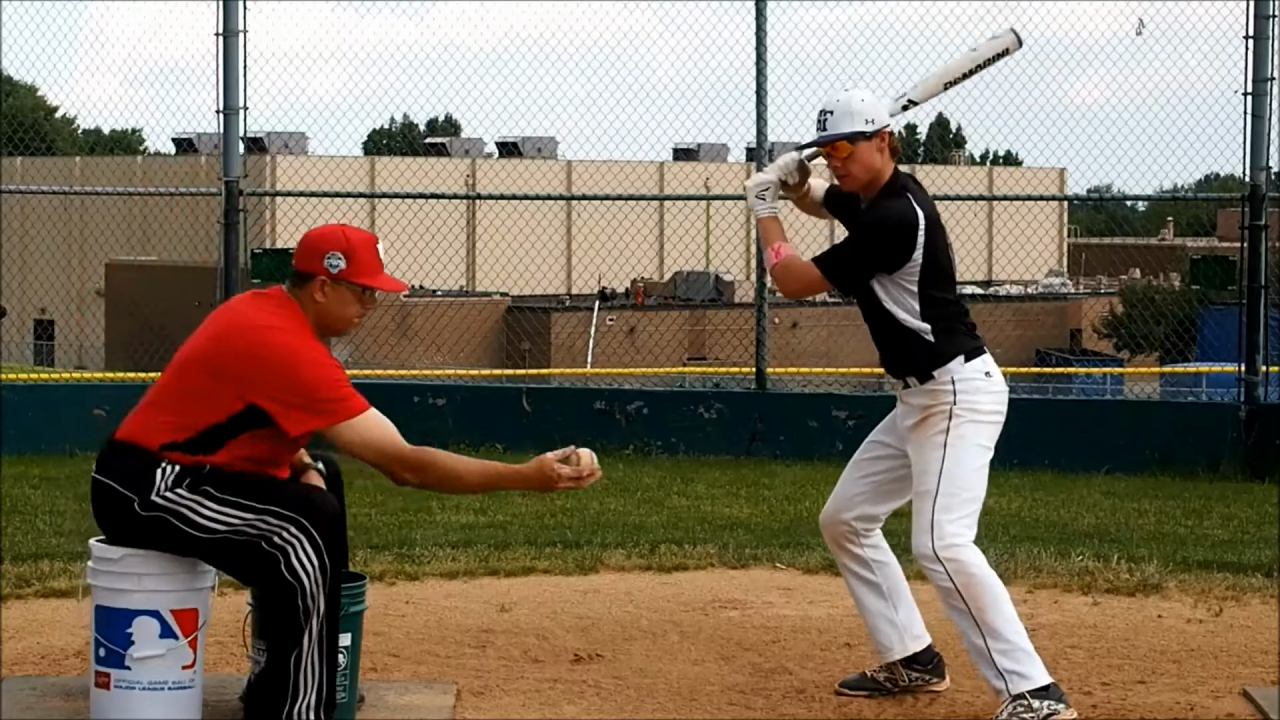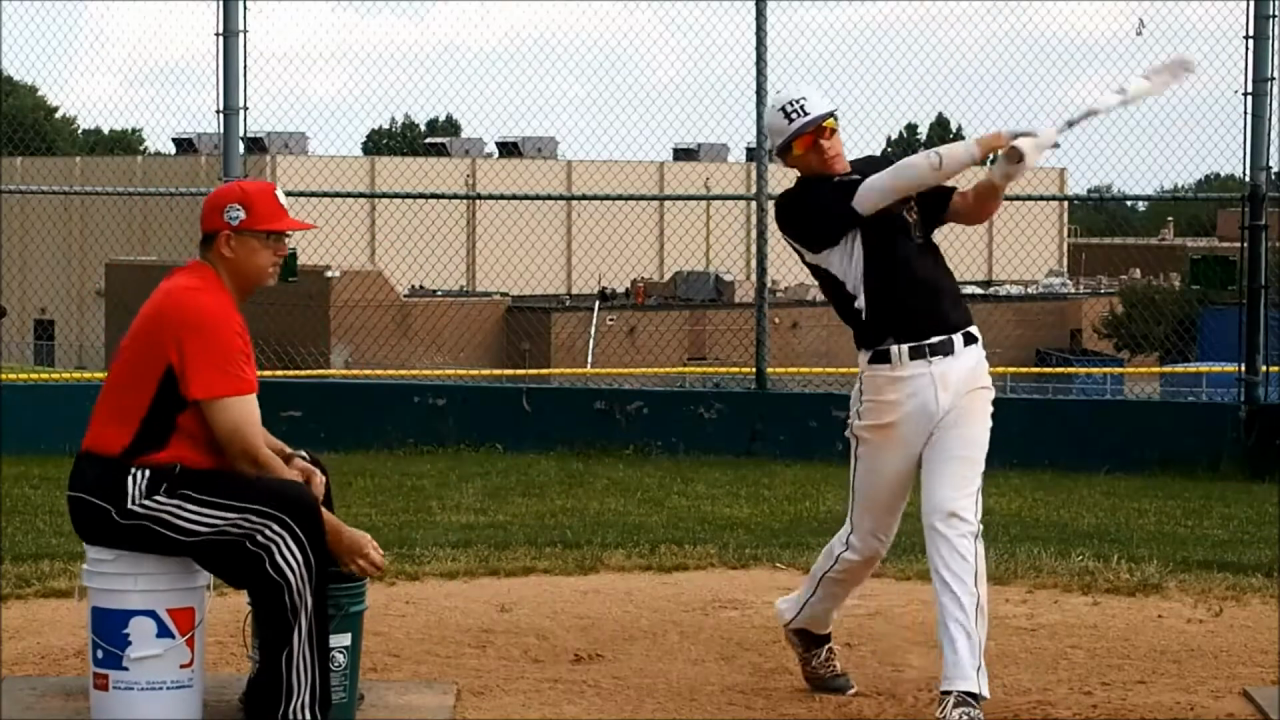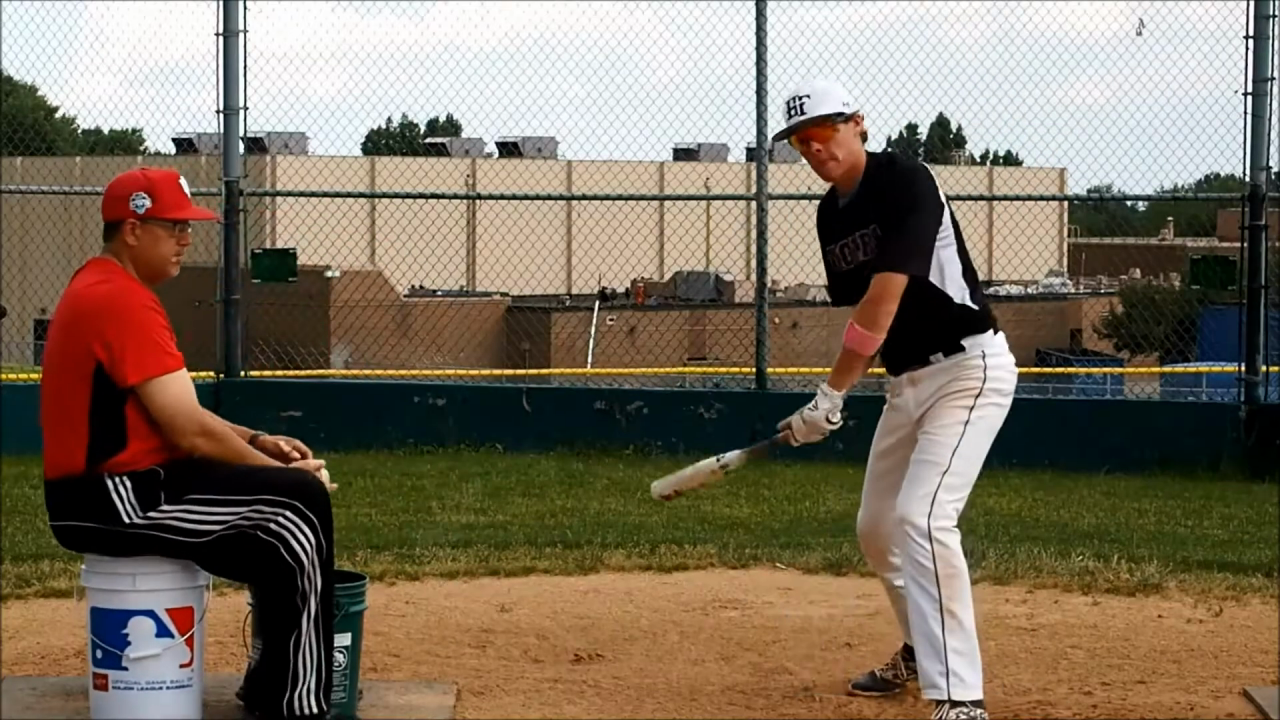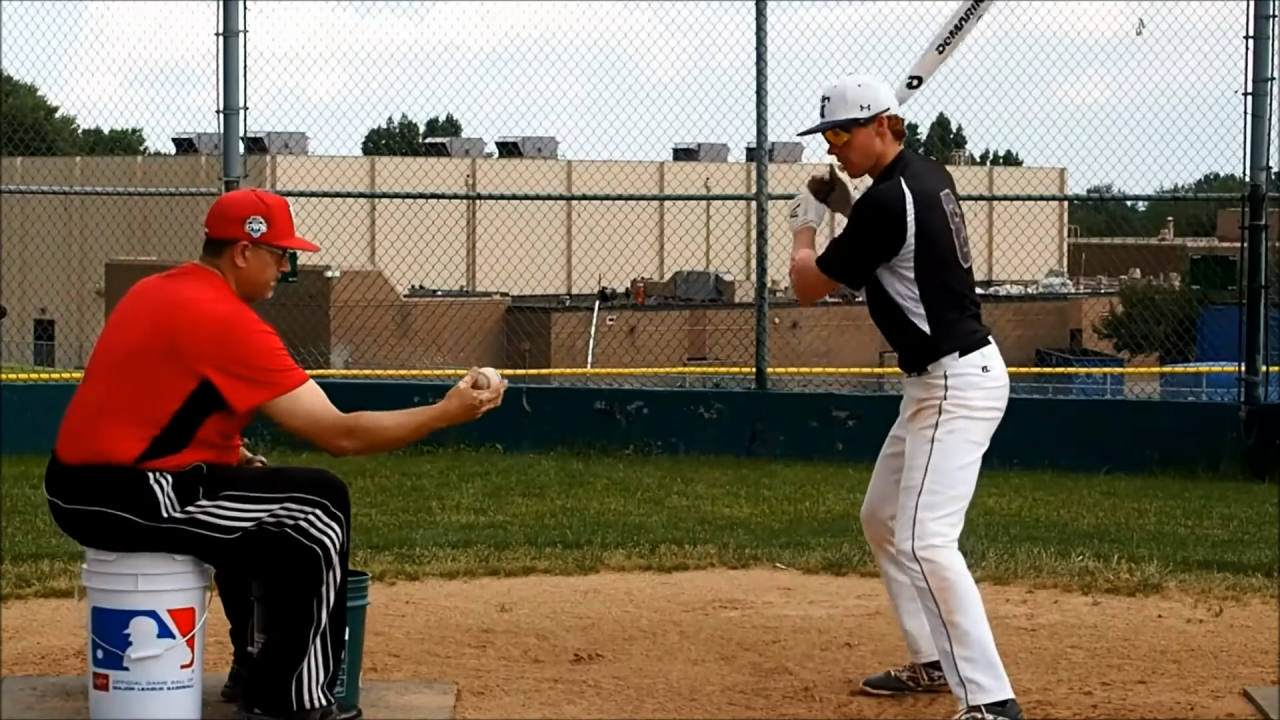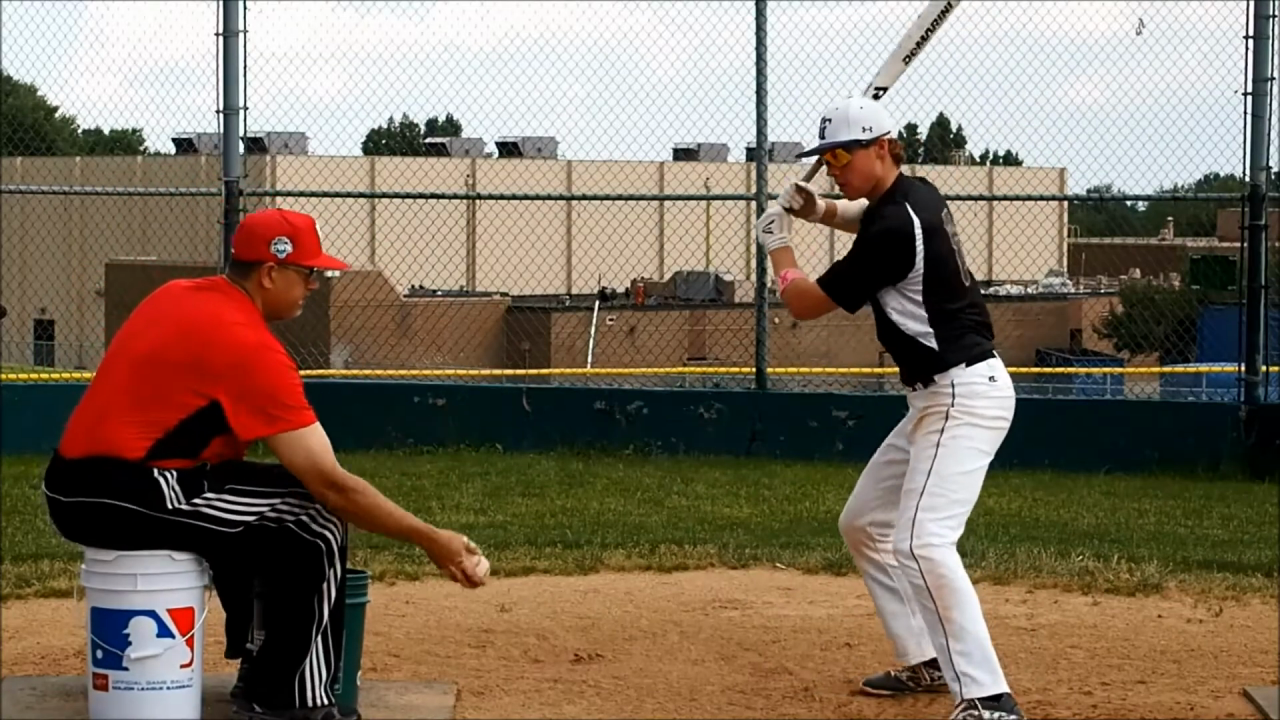
dt=1s
person 1, frame 1
left shoulder: (896, 217)
right shoulder: (872, 197)
left elbow: (795, 282)
right elbow: (819, 200)
left wrist: (764, 213)
right wrist: (791, 183)
left hip: (958, 393)
right hip: (920, 398)
left knee: (941, 543)
right knee: (844, 520)
right ankle: (913, 659)
person 1, frame 2
left shoulder: (881, 171)
right shoulder: (798, 209)
left elbow: (971, 207)
right elbow: (891, 187)
left wrist: (1013, 162)
right wrist: (989, 142)
left hip: (963, 368)
right hip: (892, 379)
left knee: (953, 522)
right knee: (867, 536)
right ankle: (806, 623)
person 1, frame 3
left shoulder: (906, 181)
right shoulder: (830, 216)
left elbow: (883, 301)
right elbow: (861, 310)
left wrist: (831, 389)
right wrist: (836, 393)
left hip: (971, 367)
right hip: (910, 380)
left knee: (922, 519)
right knee: (878, 526)
right ankle: (923, 651)
person 1, frame 4
left shoulder: (887, 201)
right shoulder: (927, 176)
left elbow: (807, 287)
left wrist: (806, 223)
right wrist: (845, 203)
left hip: (955, 382)
right hip: (938, 379)
left knee: (925, 538)
right knee: (883, 519)
right ankle: (932, 661)
person 1, frame 5
left shoulder: (893, 230)
right shoulder: (914, 193)
left elbow: (803, 304)
right elbow: (871, 215)
left wrist: (776, 243)
right wrist: (820, 208)
left hip: (966, 394)
right hip: (947, 393)
left knee: (923, 542)
right knee: (863, 523)
right ankle: (932, 661)
person 2, frame 1
left shoulder: (261, 306)
right shoulder: (288, 347)
right elbow: (404, 463)
left wrist: (299, 464)
right wrist: (522, 476)
left hip: (162, 472)
right hip: (144, 492)
left knee: (319, 479)
right knee: (309, 521)
person 2, frame 2
left shoulder: (201, 294)
right shoulder: (207, 311)
left elbow: (232, 422)
right elbow: (246, 456)
left wrist: (289, 459)
right wrist: (329, 530)
left hip: (154, 477)
right hip: (123, 494)
left knee: (306, 492)
right knee: (295, 520)
person 2, frame 3
left shoulder: (97, 288)
right shoulder: (124, 302)
left elbow: (173, 410)
right elbow: (191, 432)
left wrist: (254, 442)
right wrist: (283, 467)
left hip: (96, 486)
right hip: (109, 500)
left knee: (274, 502)
right knee: (299, 500)
person 2, frame 4
left shoulder: (153, 290)
right shoulder: (229, 322)
right elbow: (340, 434)
left wrist: (243, 462)
right wrist: (446, 412)
left hip: (79, 487)
right hip: (124, 500)
left knee: (264, 501)
right knee: (317, 512)
left ankle: (260, 672)
person 2, frame 5
left shoulder: (177, 295)
right shoulder: (248, 347)
right elbow: (331, 483)
left wrist: (231, 458)
right wrist: (430, 540)
left hip: (79, 485)
right hip: (120, 496)
left knee: (273, 496)
right knee: (313, 513)
left ankle: (264, 676)
